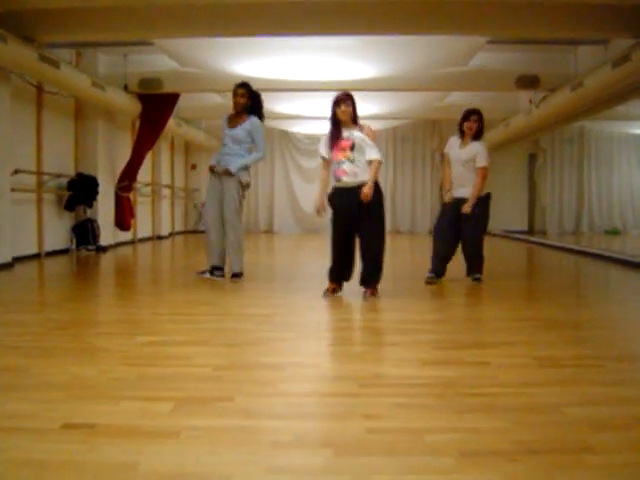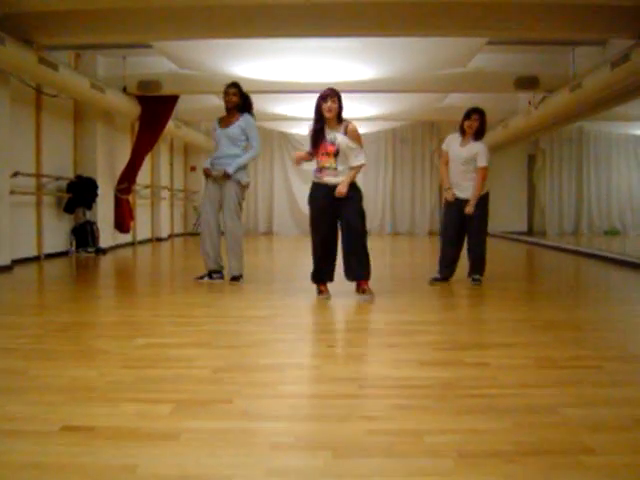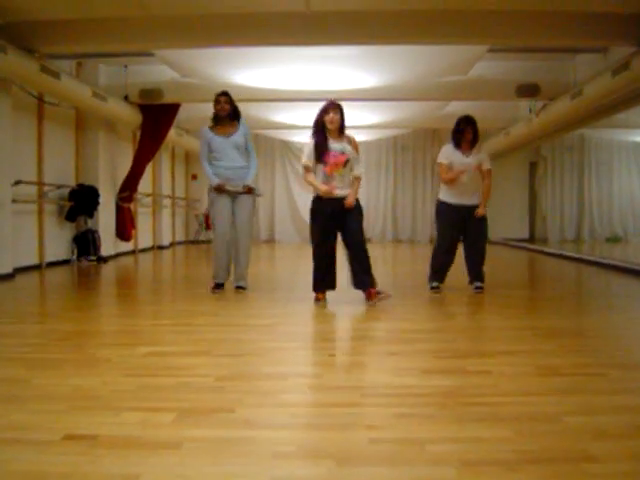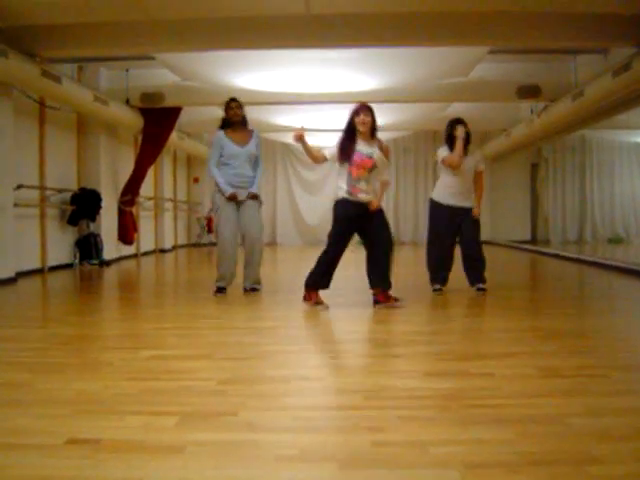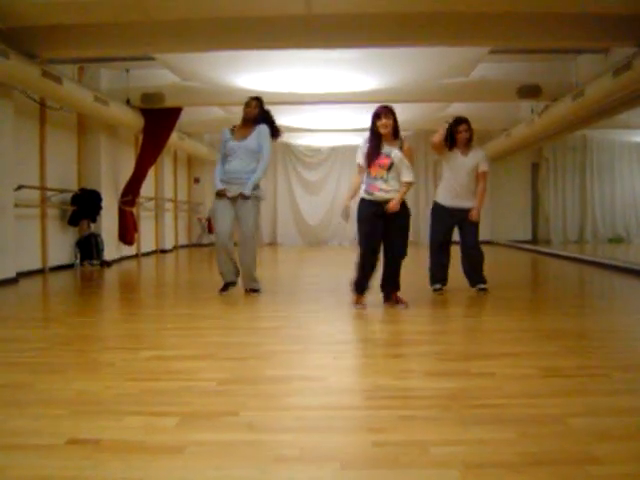
dt=0.4s
person 1, frame 1
left shoulder: (364, 131)
right shoulder: (330, 137)
left elbow: (376, 159)
right elbow: (325, 168)
left wrist: (370, 184)
right wrist: (320, 195)
left hip: (366, 190)
right hip: (342, 192)
left knee: (372, 238)
right knee: (342, 239)
left ankle: (370, 284)
right ankle: (335, 281)
person 1, frame 2
left shoulder: (349, 129)
right shoulder: (316, 129)
left elbow: (359, 161)
left wrist: (346, 183)
right wrist: (300, 156)
left hip: (346, 189)
right hip: (321, 190)
left knee: (355, 233)
right knee: (323, 237)
left ankle: (361, 282)
right ankle: (321, 283)
person 1, frame 3
left shoulder: (350, 143)
right shoulder: (315, 143)
left elbow: (357, 173)
right elbow: (306, 173)
left wrist: (353, 193)
right wrist: (319, 186)
left hip: (347, 202)
right hip: (323, 202)
left knee: (357, 244)
right knee: (323, 248)
left ankle: (368, 288)
right ankle: (320, 291)
person 1, frame 4
left shoulder: (381, 147)
right shoulder: (346, 143)
left elbow: (385, 178)
right elbow: (319, 158)
left wrist: (379, 198)
right wrist: (303, 142)
left hip: (371, 207)
right hip: (347, 205)
left knee: (384, 246)
right knee: (334, 248)
left ankle: (380, 293)
right ankle: (312, 291)
person 1, frame 5
left shoulder: (402, 149)
right shoulder: (368, 145)
left elbow: (408, 180)
right elbow: (360, 175)
left wrist: (398, 199)
right wrist: (348, 199)
left hip: (394, 206)
right hip: (369, 205)
left knee: (396, 251)
right knee: (369, 249)
left ankle: (391, 292)
right ankle: (359, 292)
person 2, frame 1
left shoulder: (254, 122)
right shoulder: (227, 119)
left elbow: (260, 153)
left wrist: (235, 166)
right wrist: (214, 161)
left hip: (237, 174)
right hip: (219, 172)
left knee: (232, 218)
right knee: (211, 215)
left ankle: (236, 269)
right ankle: (217, 266)
person 2, frame 2
left shoulder: (246, 119)
right shoulder: (218, 122)
left elbow: (255, 149)
left wrist: (232, 168)
right wrist: (207, 165)
left hip: (234, 175)
right hip: (214, 175)
left knee: (232, 221)
right knee: (207, 219)
left ankle: (236, 271)
right ankle: (214, 269)
person 2, frame 3
left shoulder: (243, 127)
right shoulder: (207, 132)
left elbow: (252, 156)
right elbow: (204, 160)
left wrist: (250, 180)
right wrist: (213, 179)
left hip: (243, 186)
right hip: (220, 187)
left knee: (243, 231)
right knee: (222, 232)
left ankle: (240, 279)
right ankle: (219, 279)
person 2, frame 4
left shoulder: (254, 136)
right shoulder: (220, 135)
left elbow: (259, 165)
right elbow: (212, 165)
left wrist: (255, 188)
right wrist: (225, 188)
left hip: (248, 193)
right hip: (226, 192)
left knee: (254, 237)
right knee: (226, 239)
left ankle: (252, 282)
right ankle: (222, 282)
person 2, frame 5
left shoulder: (262, 129)
right shoulder: (228, 132)
left elbow: (265, 160)
right elbow: (220, 161)
left wrist: (248, 188)
right wrist: (218, 184)
left hip: (247, 189)
right hip: (225, 189)
left knee: (248, 237)
right knee: (222, 235)
left ankle: (250, 282)
right ankle: (230, 277)
person 3, frame 1
left shoulder: (480, 147)
right shoulder: (453, 141)
left elbow: (481, 177)
right elbow: (447, 167)
left wrist: (470, 203)
right wrist: (447, 190)
left hip: (476, 199)
right hip: (454, 197)
left knee: (472, 237)
right knee: (442, 232)
left ankle: (475, 272)
right ankle: (436, 271)
person 3, frame 2
left shoulder: (480, 147)
right shoulder: (451, 139)
left elbow: (481, 177)
right elbow: (443, 164)
left wrist: (472, 203)
right wrist: (447, 188)
left hip: (476, 198)
right hip: (453, 197)
left knee: (476, 237)
right knee: (449, 234)
left ankle: (476, 273)
right ankle: (444, 272)
person 3, frame 3
left shoulder: (481, 154)
right shoulder: (447, 150)
left elbow: (486, 180)
right elbow: (444, 178)
left wrist: (484, 205)
right wrist: (463, 169)
left hip: (473, 205)
right hip: (449, 204)
left knee: (476, 243)
right knee: (445, 243)
left ankle: (477, 279)
right ankle: (436, 279)
person 3, frame 4
left shoulder: (475, 155)
right shoulder: (444, 152)
left elbow: (478, 182)
right elbow: (455, 163)
left wrist: (477, 205)
right wrist: (458, 137)
left hip: (466, 207)
right hip: (442, 205)
left knee: (472, 244)
right knee: (440, 245)
left ankle: (478, 280)
right ankle: (438, 281)
person 3, frame 5
left shoulder: (479, 154)
right shoulder: (446, 151)
left elbow: (482, 182)
right elbow: (435, 141)
left wrist: (477, 207)
right wrist: (446, 126)
left hip: (468, 208)
right hip: (443, 206)
left knee: (471, 245)
right knee: (438, 244)
left ankle: (478, 281)
right ankle: (438, 281)
